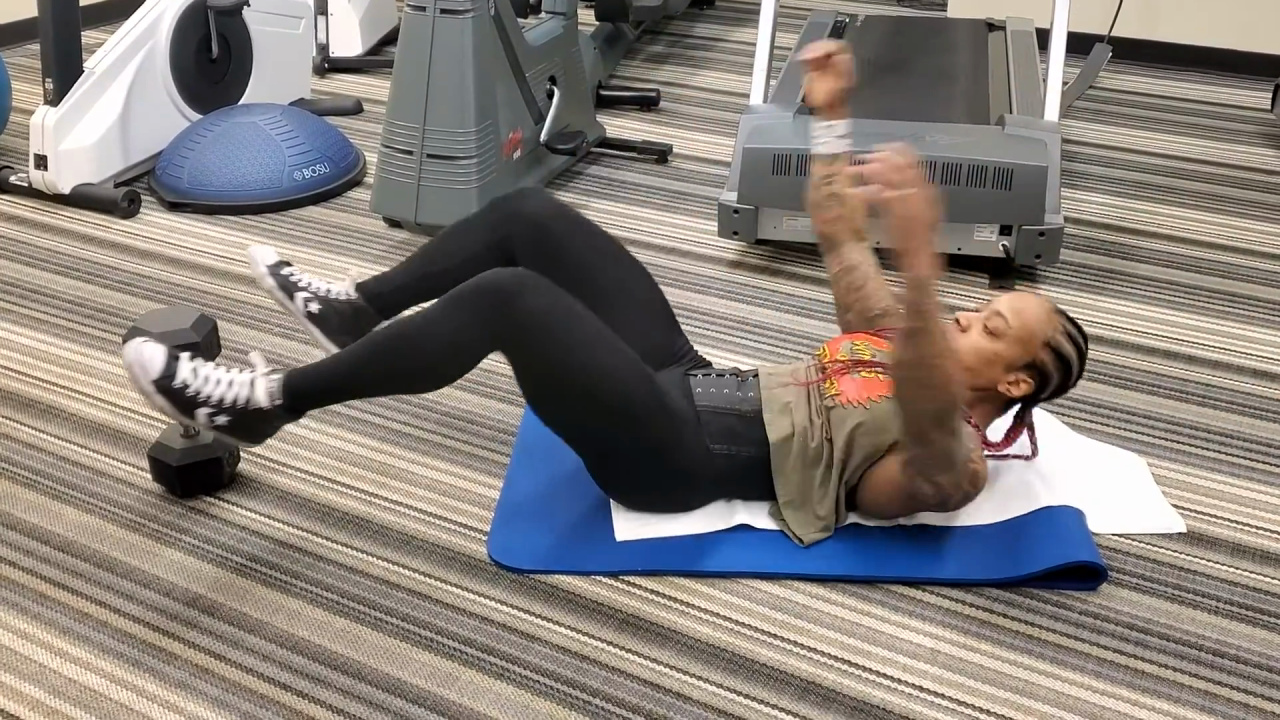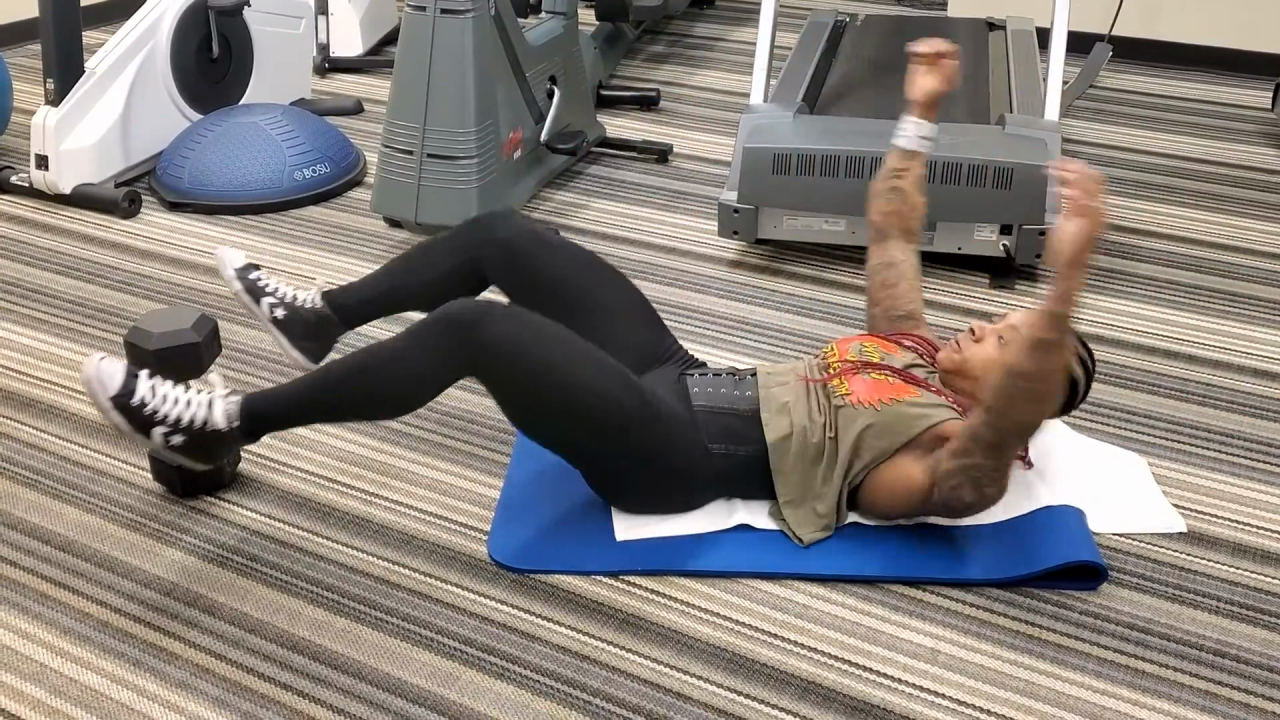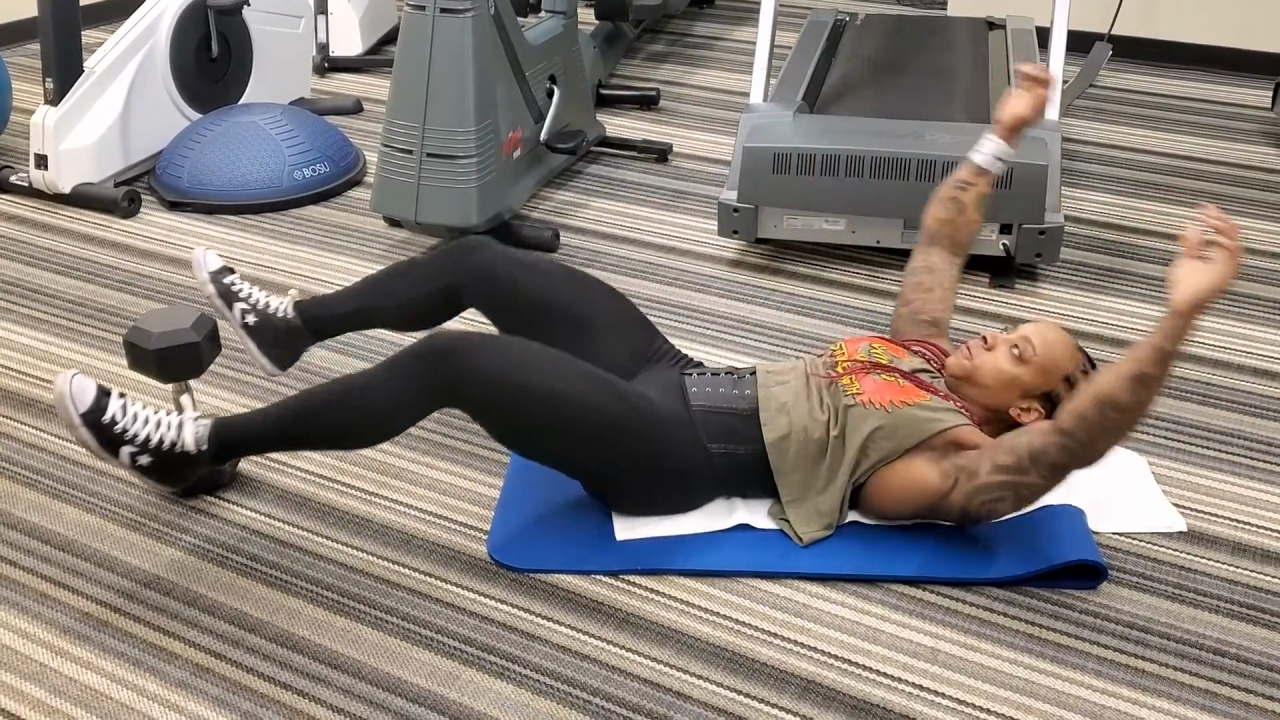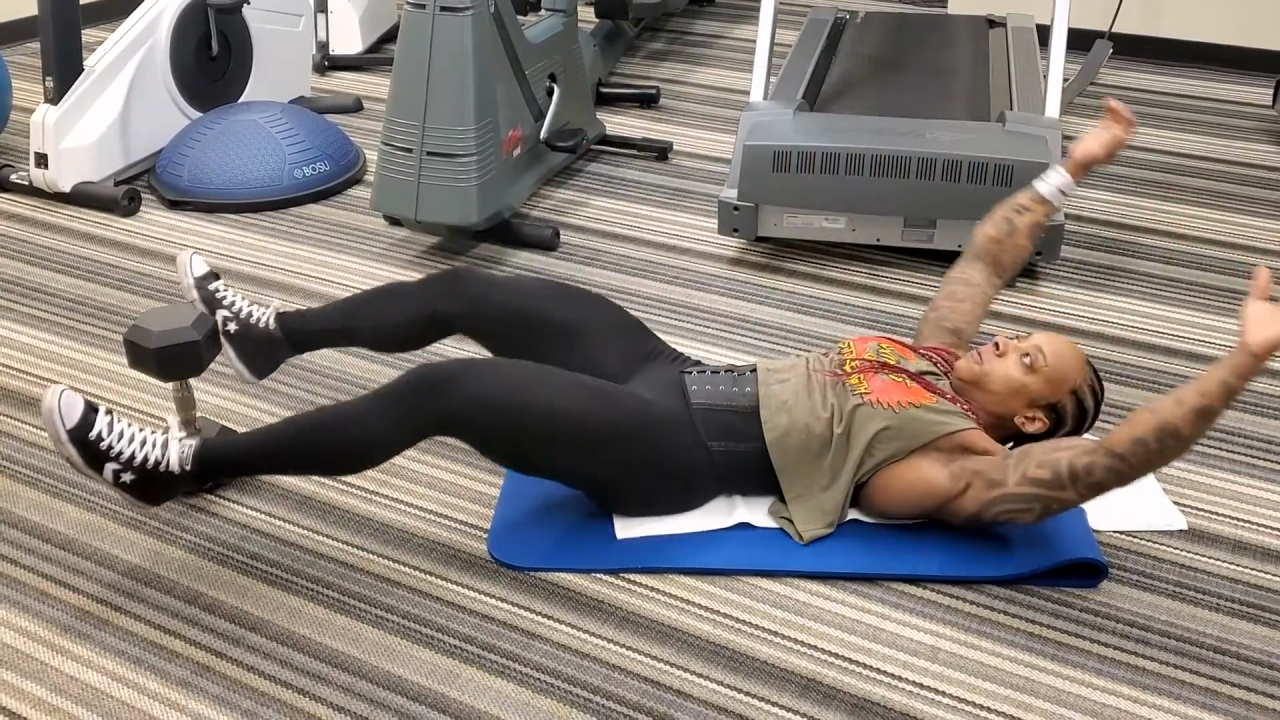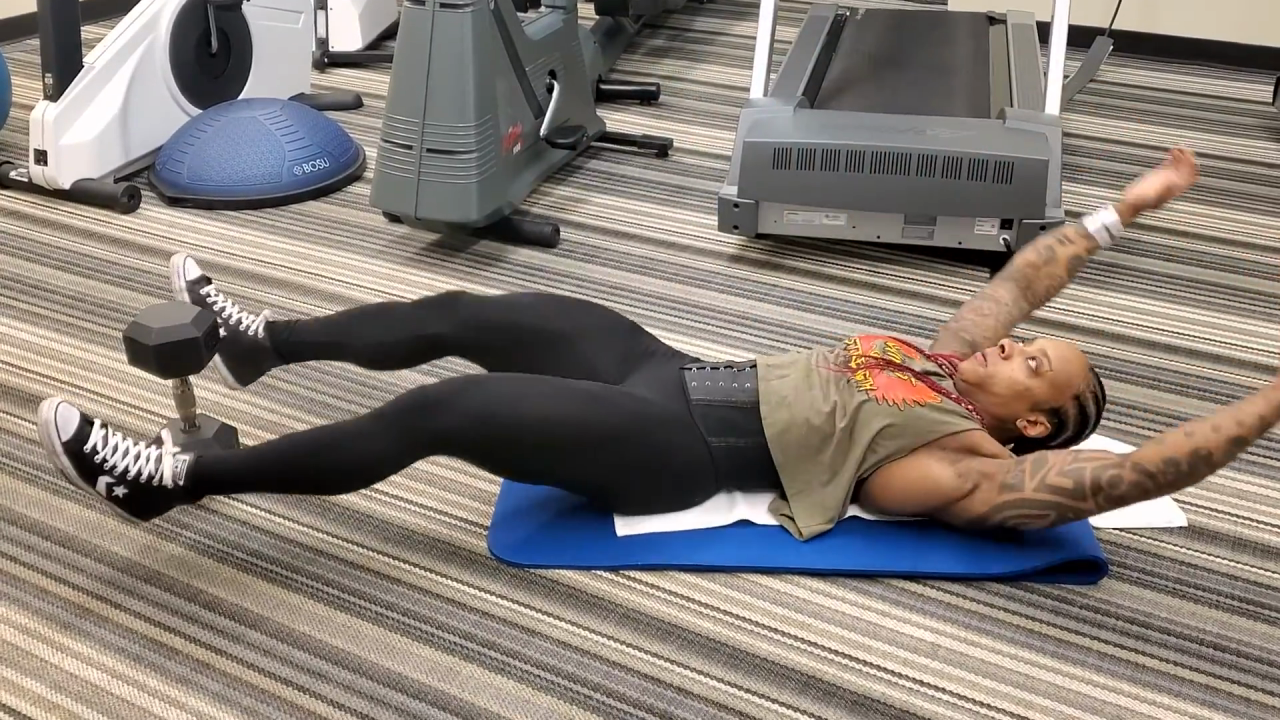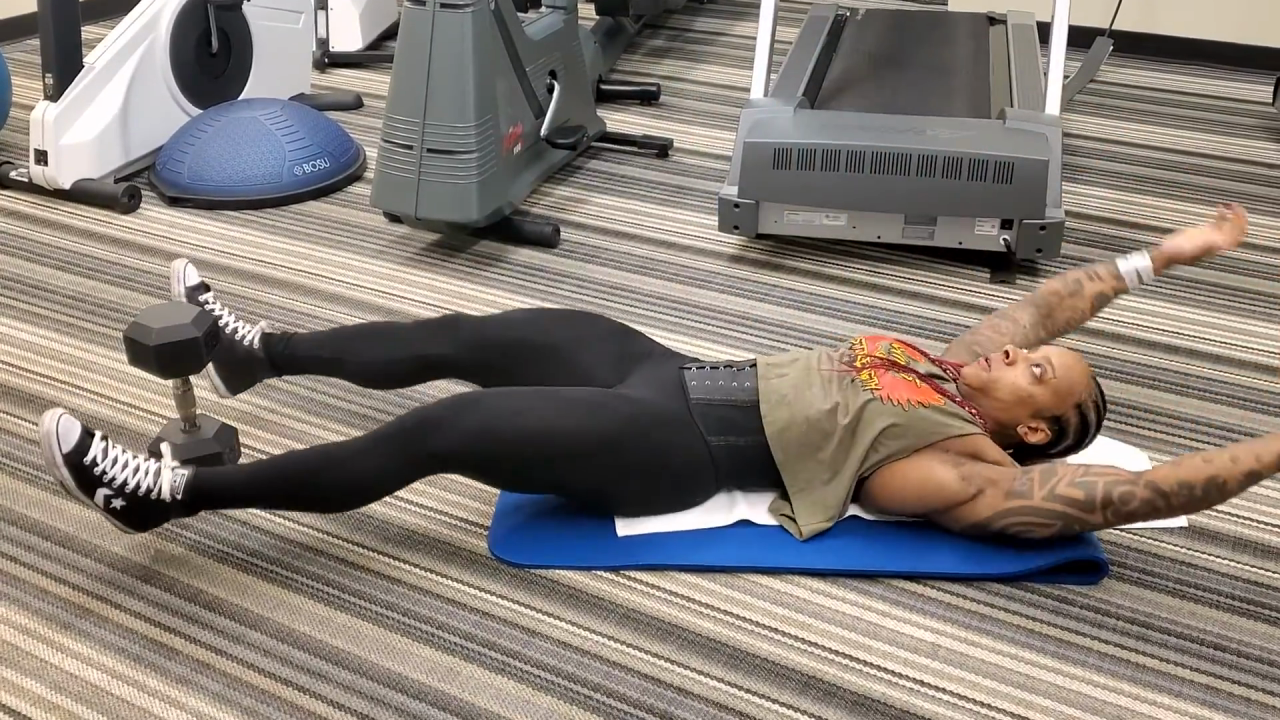
dt=0.1s
person 1, frame 1
left shoulder: (947, 463)
right shoulder: (907, 344)
left elbow: (917, 355)
right elbow: (842, 239)
left wrist: (918, 276)
right wrist: (829, 119)
left hip: (675, 454)
right hip: (686, 379)
left knee: (503, 298)
right knee: (529, 214)
left ankle: (270, 401)
right ankle: (354, 310)
person 1, frame 2
left shoulder: (963, 470)
right shoulder: (918, 347)
left elbow: (1005, 418)
right elbow: (891, 236)
left wrist: (1066, 273)
right wrist: (919, 115)
left hip: (670, 456)
right hip: (676, 380)
left knee: (471, 328)
right knee: (497, 238)
left ankle: (225, 424)
right ankle: (322, 317)
person 1, frame 3
left shoulder: (964, 469)
right shoulder: (926, 358)
left elbow: (1075, 435)
right elbow: (938, 238)
left wrist: (1178, 315)
right wrist: (999, 140)
left hip: (669, 454)
right hip: (672, 371)
left knee: (444, 364)
right knee: (472, 264)
left ankle: (195, 446)
right ankle: (286, 325)
person 1, frame 4
left shoulder: (976, 470)
right shoulder: (942, 367)
left elbow: (1111, 455)
right elbow: (985, 257)
right wrist: (1066, 172)
left hip: (672, 454)
right hip: (675, 375)
left knee: (435, 392)
right knee: (460, 292)
left ankle: (180, 462)
right ankle: (270, 334)
person 1, frame 5
left shoulder: (978, 474)
right shoulder: (948, 367)
left elbow: (1118, 474)
right elbow: (1021, 281)
left wrist: (1266, 411)
right wrist: (1120, 211)
left hip: (669, 449)
right hip: (674, 372)
left knee: (428, 415)
right knee: (453, 317)
left ankle: (168, 480)
right ankle: (255, 341)
person 1, frame 6
left shoulder: (985, 474)
right shoulder: (960, 375)
left elbow: (1130, 489)
right elbow: (1044, 302)
right wrist: (1159, 255)
left hip: (673, 453)
right hip: (678, 377)
left knee: (428, 434)
right knee: (458, 341)
left ankle: (169, 490)
right ankle: (253, 350)
